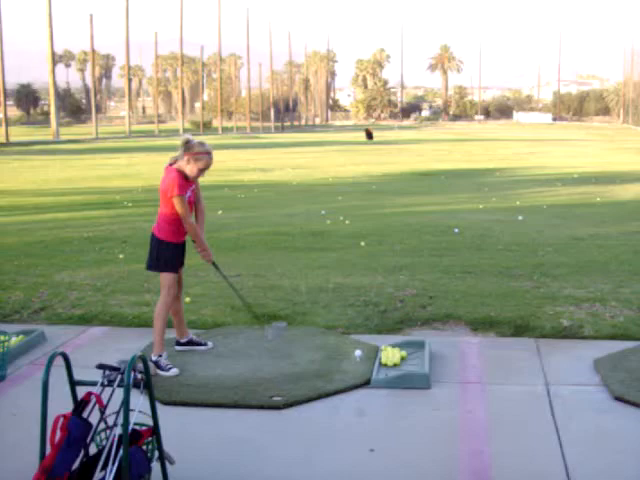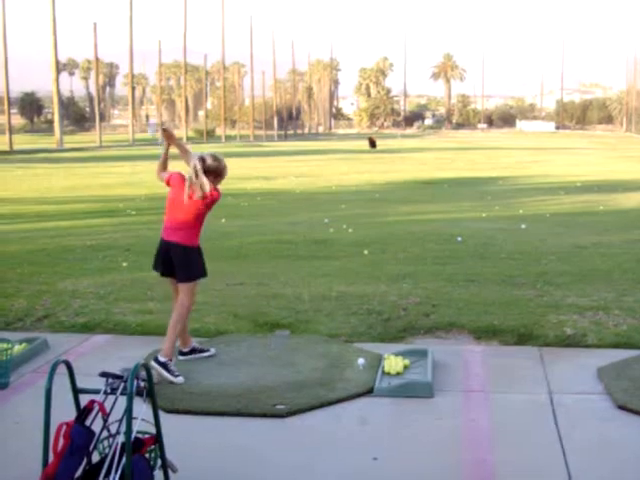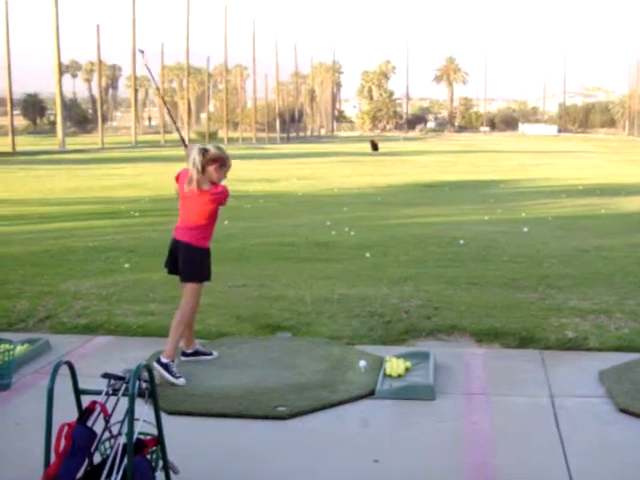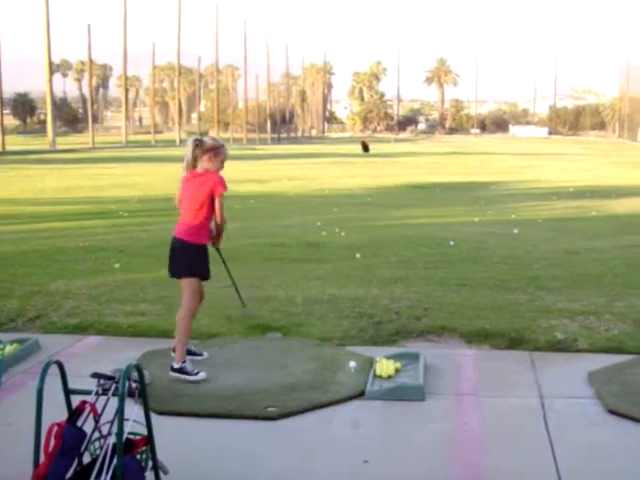
dt=0.4s
person 1, frame 1
left shoulder: (187, 175)
right shoulder: (174, 181)
left elbow: (199, 207)
right elbow: (188, 220)
left wrist: (201, 241)
right wrist: (203, 247)
left hip: (177, 240)
right hip: (165, 242)
left knee: (177, 288)
right knee: (168, 293)
left ankle: (183, 337)
right ankle: (157, 354)
person 1, frame 2
left shoulder: (176, 181)
right shoulder: (212, 197)
left elbow: (160, 172)
right elbow: (192, 161)
left wrist: (167, 145)
right wrist: (177, 143)
left hip: (167, 245)
right hip: (187, 250)
left knee: (181, 298)
right knee: (185, 303)
left ankle: (186, 346)
right ankle: (164, 357)
person 1, frame 3
left shoulder: (184, 177)
right shoulder: (221, 193)
left wrist: (193, 162)
left hip: (179, 243)
right hip: (196, 249)
left knee: (192, 297)
right knee: (188, 303)
left ankle: (189, 347)
right ankle: (166, 358)
person 1, frame 4
left shoulder: (188, 176)
right shoulder: (215, 179)
right elbow: (220, 219)
right wrist: (217, 237)
left hip: (183, 241)
right hip: (192, 245)
left knee: (196, 297)
right knee: (189, 302)
left ankle: (182, 345)
right ankle: (179, 362)
